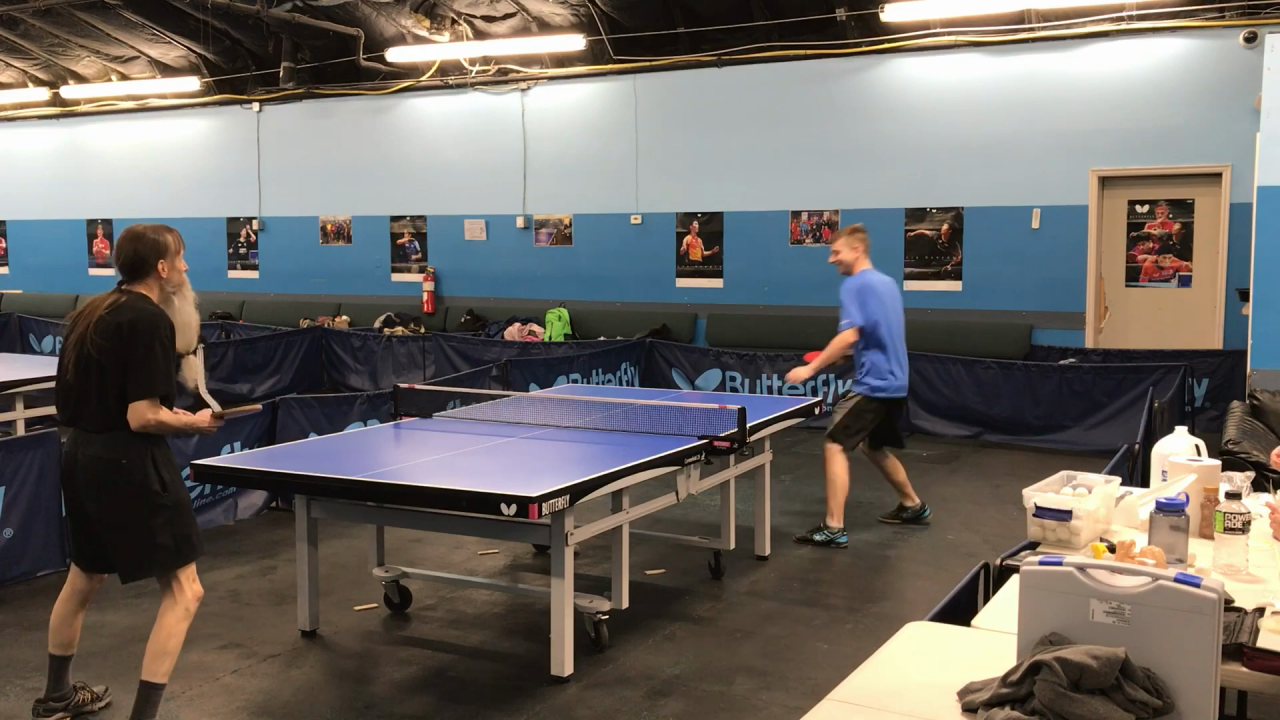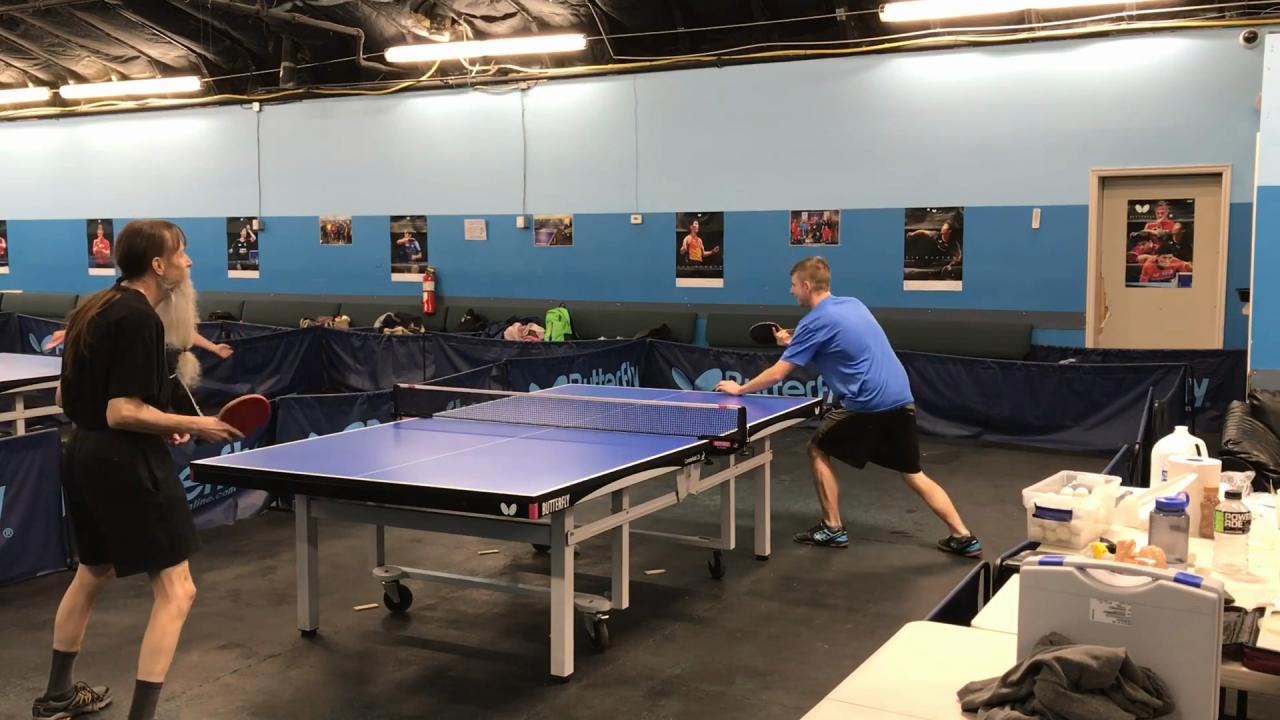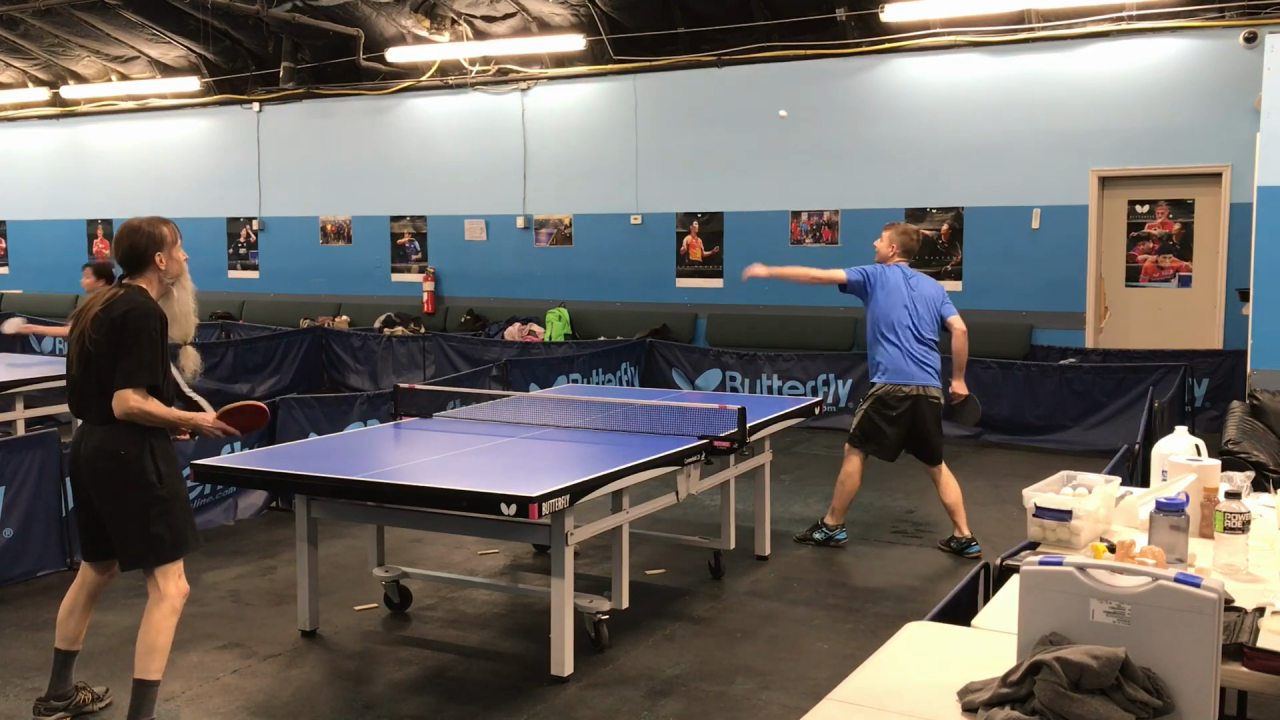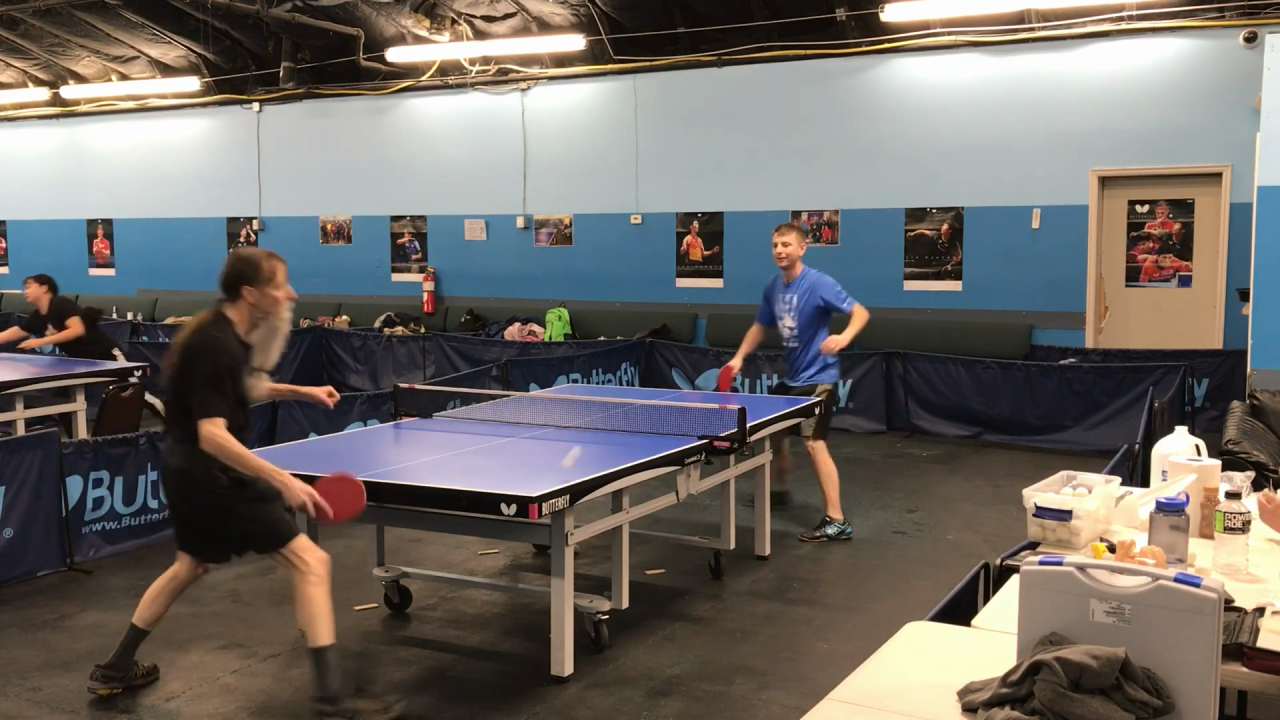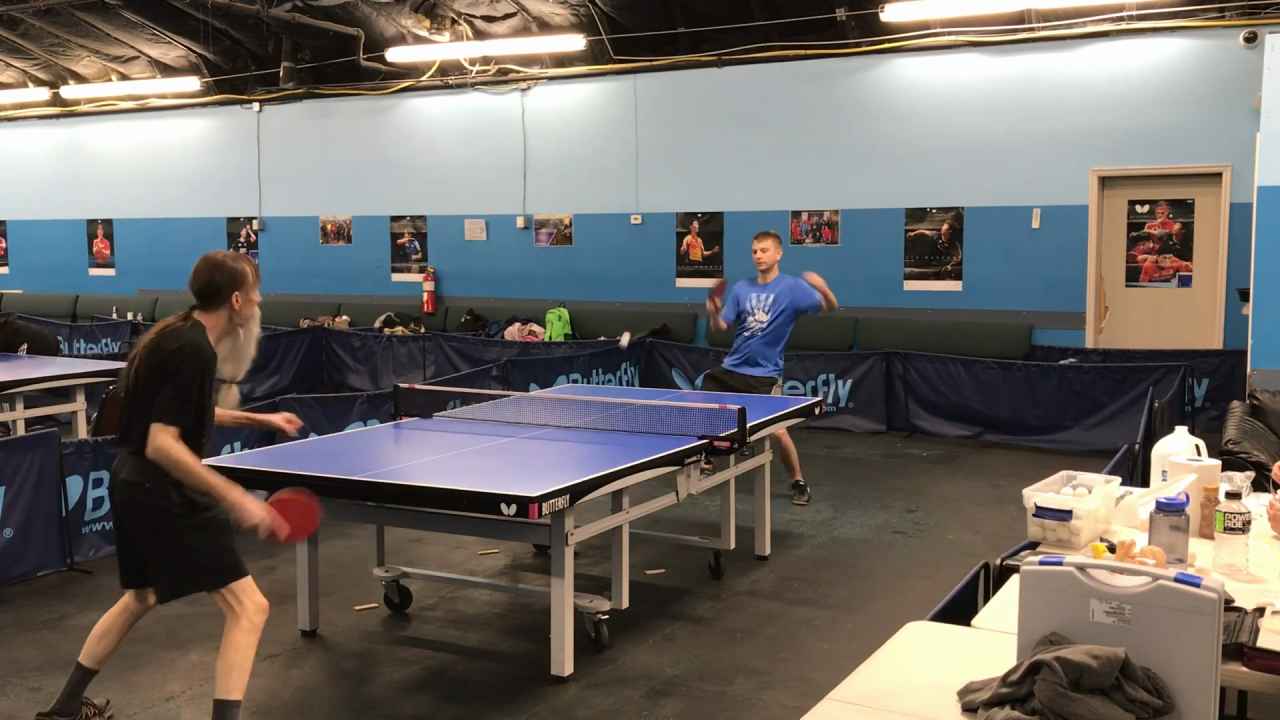
dt=1s
person 1, frame 1
left shoulder: (91, 314)
right shoulder: (149, 320)
left elbow: (71, 401)
right elbow: (143, 418)
right wrist: (195, 422)
left hip: (81, 457)
right hip: (129, 464)
left knee: (84, 576)
right knee: (183, 591)
person 1, frame 2
left shoulder: (94, 309)
right shoulder: (138, 319)
left elbow: (66, 397)
right elbow: (123, 413)
right wrist: (195, 425)
left hip: (85, 454)
right hip: (126, 463)
left knee: (93, 572)
right knee: (176, 591)
person 1, frame 3
left shoulder: (98, 306)
right shoulder: (144, 313)
right elbow: (128, 404)
left wrist: (167, 416)
right wrist: (192, 420)
left hip: (92, 448)
right hip: (130, 456)
left knee: (96, 570)
right knee: (169, 588)
person 1, frame 4
left shoulder: (223, 331)
right shoulder: (217, 345)
right elbow: (213, 436)
left wrist: (302, 391)
right wrist: (282, 480)
left hip: (187, 468)
right hip: (210, 472)
left knee: (190, 563)
right knee: (311, 564)
left ankle: (116, 668)
person 1, frame 5
left shoulder: (176, 335)
right shoulder: (193, 349)
right elbow: (162, 445)
left wrist: (261, 419)
right wrist: (239, 500)
left hip: (132, 484)
right hip: (161, 492)
left knee: (140, 597)
right knee: (247, 606)
person 2, frame 1
left shoulder: (855, 285)
right shoulder: (884, 282)
left elbow: (849, 336)
left wrist: (810, 369)
right wrist: (849, 355)
left hip: (874, 385)
right hip: (893, 383)
left knee: (834, 445)
right knee: (874, 447)
left ankle: (834, 528)
right ankle: (913, 505)
person 2, frame 2
left shoulder: (815, 321)
right shoulder: (852, 304)
left elbow: (777, 374)
left wrist: (740, 388)
right wrist: (794, 342)
left hip: (868, 404)
right hip: (901, 399)
left knee: (819, 451)
right knee: (913, 474)
left ankle: (833, 528)
right ankle: (963, 536)
person 2, frame 3
left shoulder: (876, 275)
right shoulder: (934, 287)
left elbow: (821, 276)
right elbow: (960, 330)
left wrist: (769, 271)
right wrist: (958, 378)
left hip: (891, 385)
right hip: (929, 387)
left knee: (854, 452)
right knee: (936, 465)
left ankle: (833, 526)
right ankle: (964, 537)
person 2, frame 4
left shoulder: (818, 283)
right shoulder: (773, 286)
left elbow: (861, 313)
right elbow: (760, 325)
left wrist: (844, 337)
right wrist: (739, 357)
left hip: (817, 377)
right hip: (791, 377)
left knee: (813, 443)
left ankle: (836, 520)
right ankle: (782, 489)
person 2, frame 5
left shoulder: (793, 287)
right shoulder: (742, 288)
left elbow: (831, 306)
right elbow: (720, 326)
left wrist: (822, 289)
right wrist: (714, 310)
left hip: (764, 374)
right hip: (730, 368)
left knee: (776, 430)
left ankle: (799, 482)
